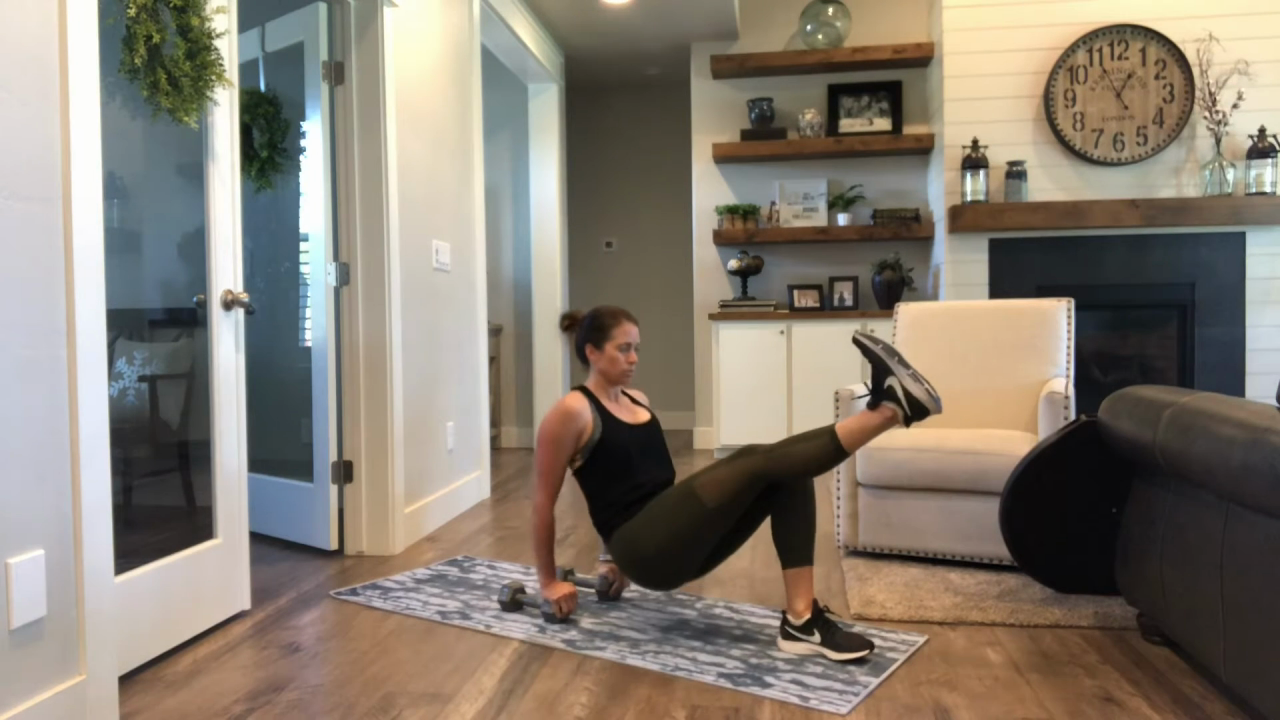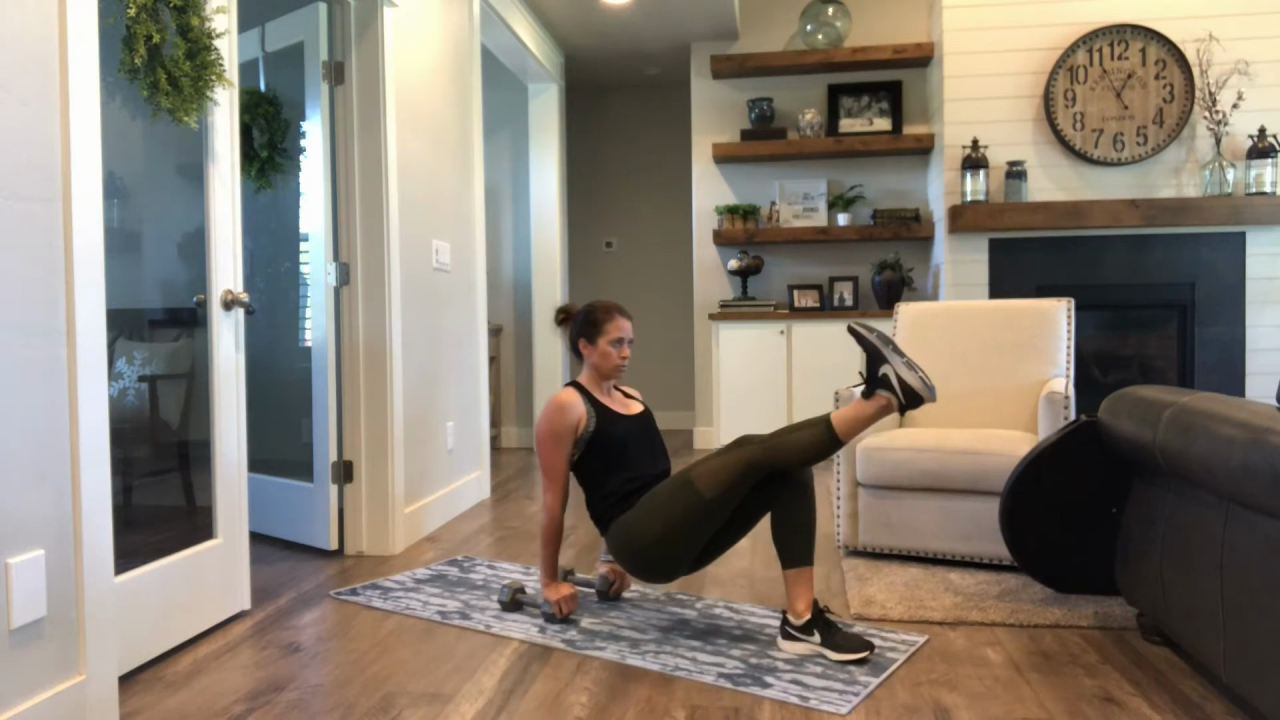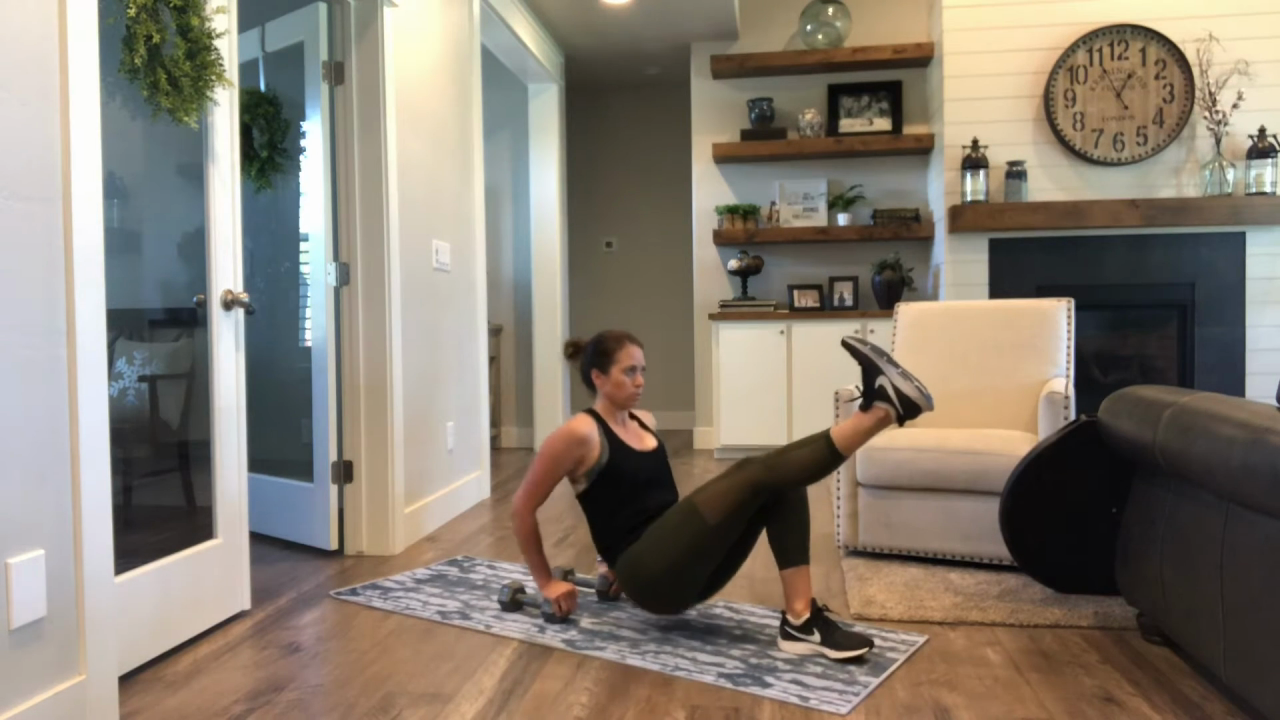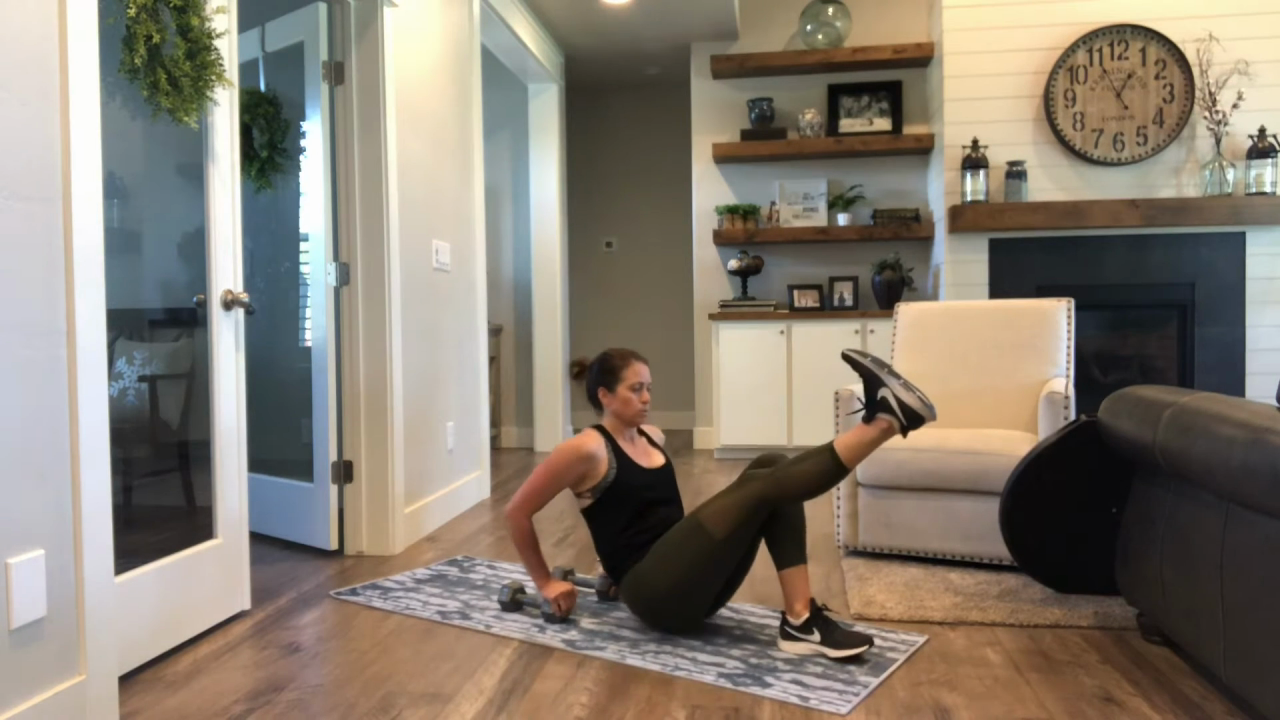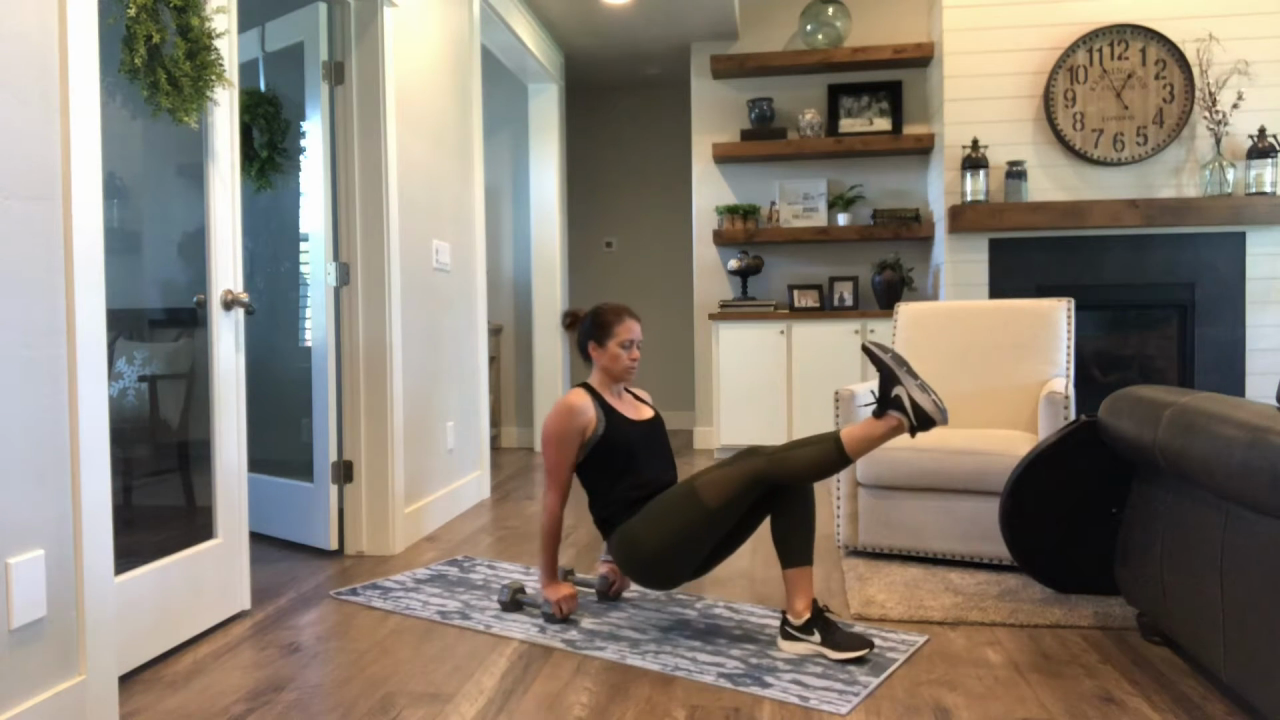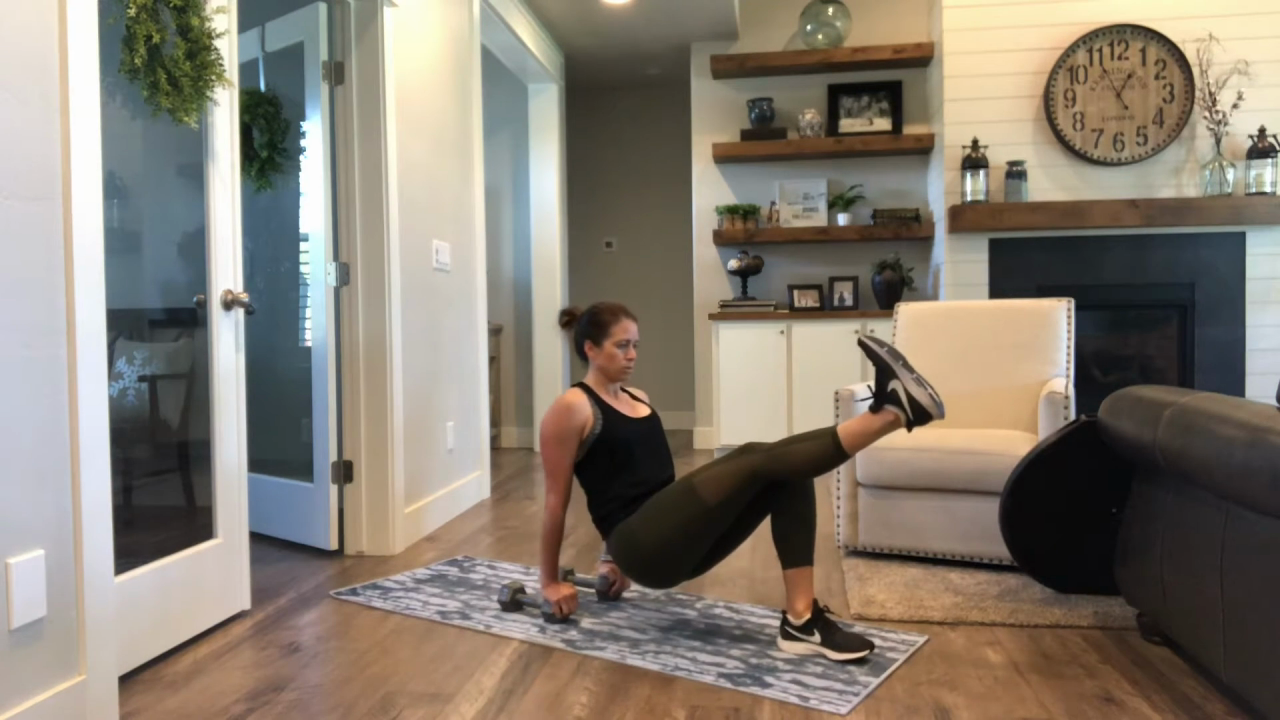
dt=0.4s
person 1, frame 1
left shoulder: (637, 401)
right shoulder: (572, 412)
right elbow: (543, 501)
left wrist: (614, 559)
right wrist: (549, 582)
left hip: (681, 539)
right hip: (646, 551)
left knee: (786, 474)
right knee: (755, 462)
left ankle: (801, 623)
right ankle: (889, 409)
person 1, frame 2
left shoulder: (629, 396)
right shoulder: (566, 408)
right elbow: (553, 501)
left wrist: (618, 559)
right wrist: (551, 582)
left hip: (678, 534)
right hip: (644, 541)
left knee: (787, 468)
right knee: (752, 453)
left ankle: (801, 622)
right ankle: (882, 398)
person 1, frame 3
left shoulder: (642, 422)
right shoulder: (579, 435)
right elbow: (522, 509)
left wrist: (616, 561)
right wrist: (546, 582)
left hip: (684, 564)
right hip: (650, 575)
left knee: (779, 478)
right knee: (755, 474)
left ankle: (800, 622)
right ankle: (882, 409)
person 1, frame 4
left shoulder: (652, 438)
right shoulder: (586, 450)
right elbow: (516, 511)
right wrist: (546, 582)
left hip: (692, 578)
right hip: (655, 591)
left knee: (770, 468)
right knee: (760, 487)
left ankle: (801, 622)
right ankle: (884, 421)
person 1, frame 5
left shoulder: (640, 399)
right shoulder: (575, 409)
right elbow: (553, 500)
left wrist: (613, 560)
right wrist: (550, 582)
left hip: (682, 538)
right hip: (646, 550)
left knee: (785, 473)
right knee: (757, 464)
left ankle: (801, 621)
right ankle: (894, 419)
person 1, frame 6
left shoulder: (636, 398)
right shoulder: (571, 409)
right elbow: (555, 501)
left wrist: (615, 558)
right wrist: (550, 582)
left hip: (680, 537)
right hip: (646, 547)
left knee: (786, 474)
right knee: (756, 461)
left ankle: (801, 621)
right ankle: (891, 412)
